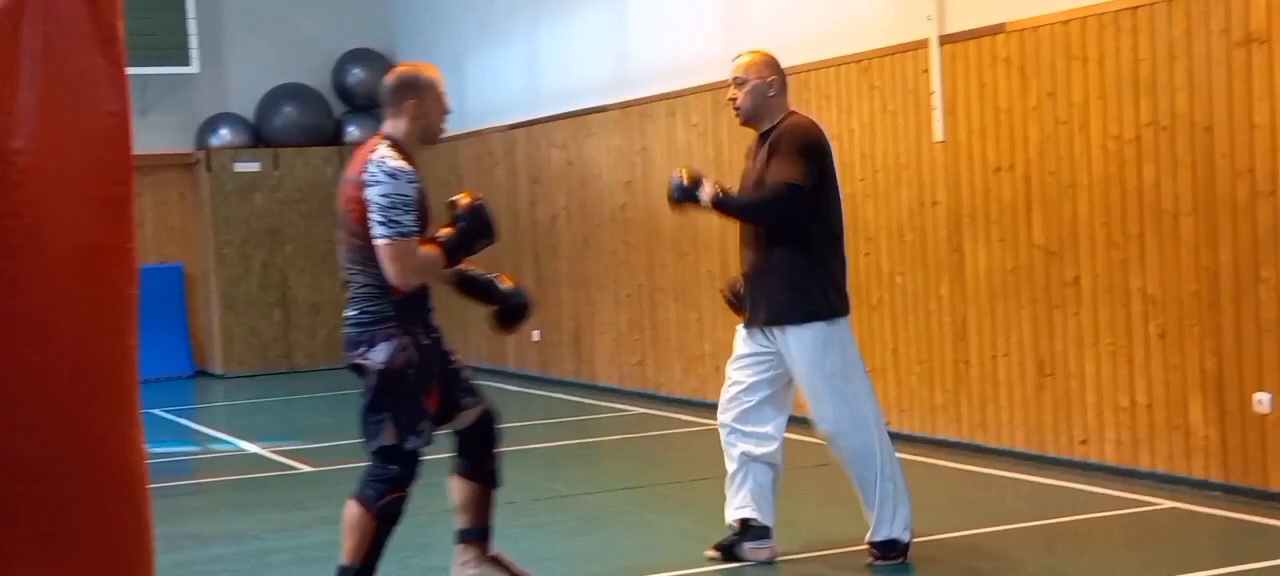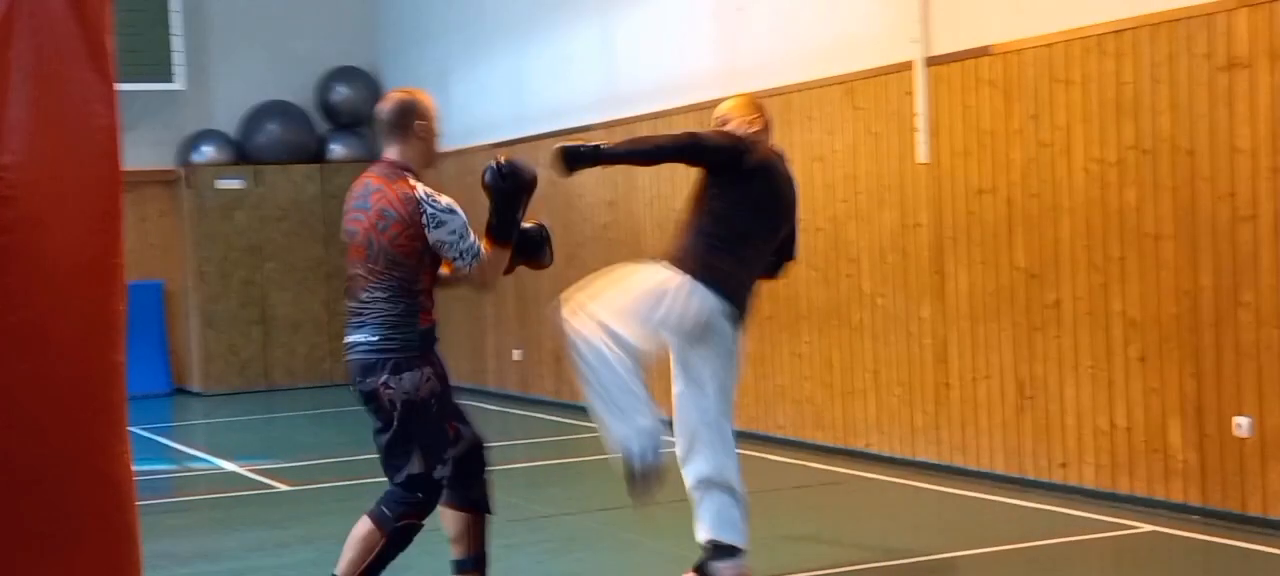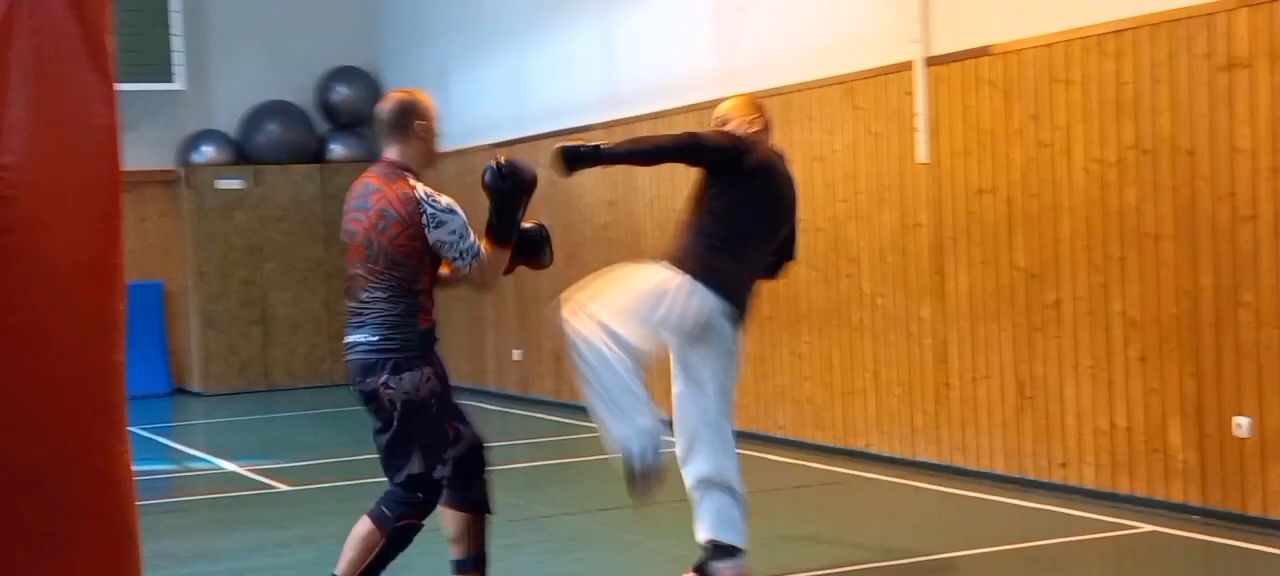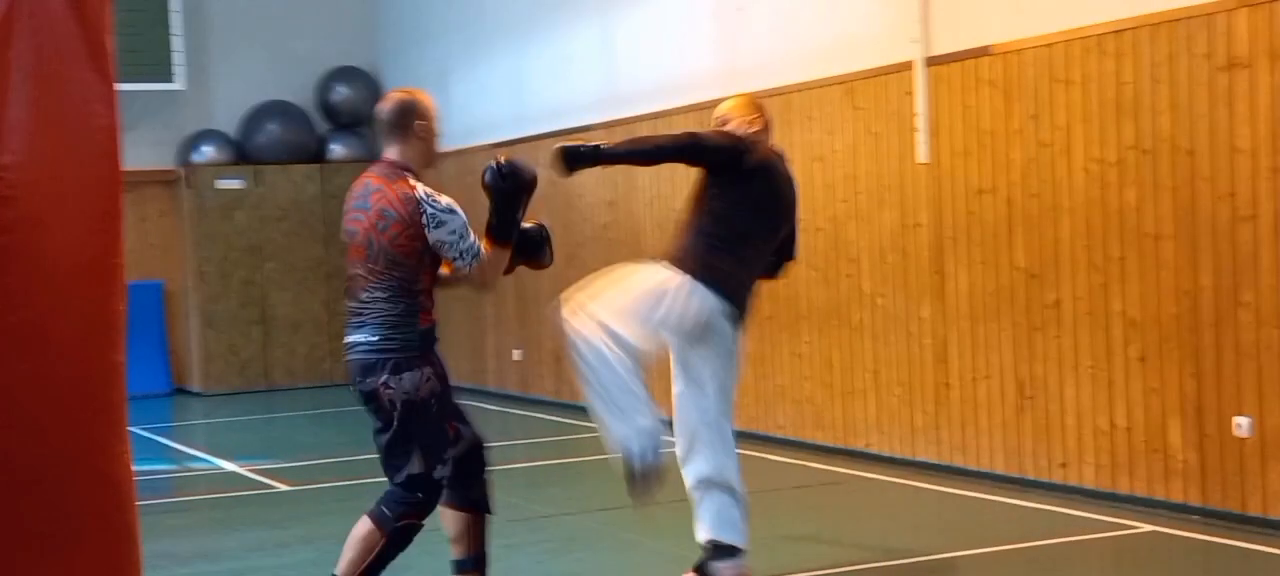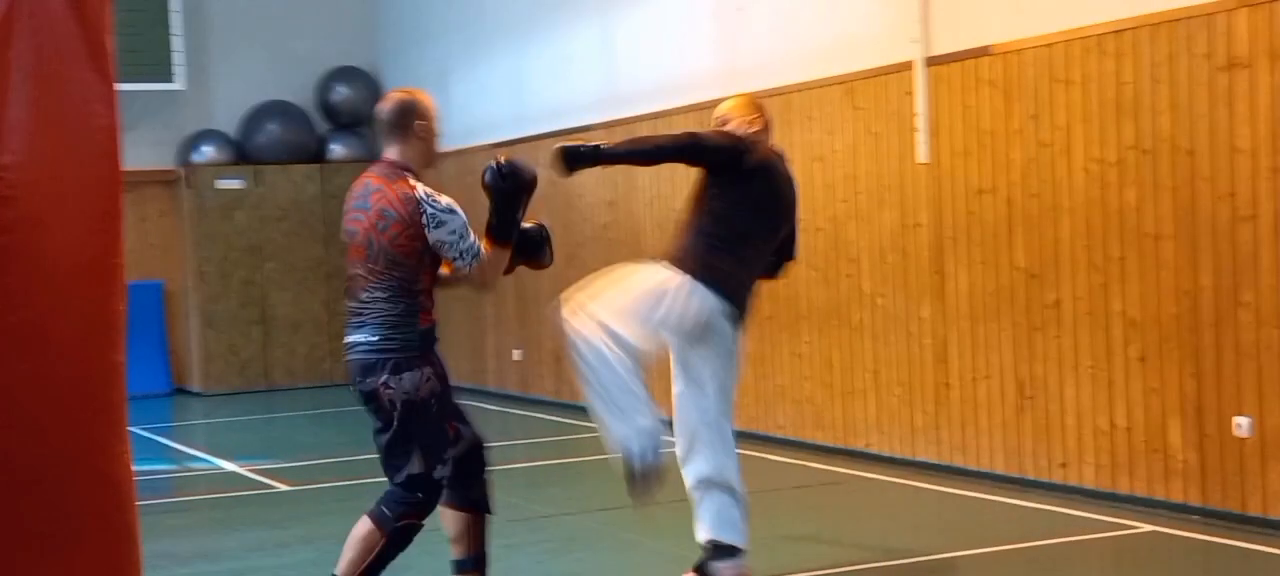
dt=0.3s
person 1, frame 1
left shoulder: (382, 161)
right shoulder: (390, 170)
right elbow: (403, 270)
left wrist: (473, 280)
right wrist: (460, 240)
left hip: (409, 330)
right hip: (387, 336)
left knee: (476, 424)
right knee: (394, 465)
person 1, frame 2
left shoulder: (364, 190)
right shoulder: (427, 204)
right elbow: (483, 275)
left wrist: (506, 250)
right wrist: (507, 213)
left hip: (373, 350)
right hip: (399, 360)
left knee: (464, 455)
right knee: (413, 490)
person 1, frame 3
left shoulder: (362, 190)
right shoulder: (429, 204)
right elbow: (483, 274)
left wrist: (505, 250)
right wrist: (507, 211)
left hip: (371, 350)
right hip: (400, 360)
left knee: (463, 456)
right knee: (415, 491)
person 1, frame 4
left shoulder: (362, 190)
right shoulder: (428, 205)
right elbow: (483, 275)
left wrist: (505, 251)
right wrist: (507, 212)
left hip: (370, 350)
right hip: (400, 360)
left knee: (462, 455)
right knee: (414, 490)
person 1, frame 5
left shoulder: (363, 190)
right shoulder: (429, 204)
right elbow: (483, 275)
left wrist: (504, 250)
right wrist: (507, 212)
left hip: (369, 350)
right hip: (401, 359)
left knee: (462, 457)
right knee: (414, 491)
person 2, frame 1
left shoulder: (798, 136)
right shoulder: (764, 144)
left elbow: (781, 206)
left wrist: (713, 196)
right wrist: (748, 278)
left hip: (807, 310)
right hip: (765, 312)
left knee: (847, 422)
right knee: (743, 417)
left ankle: (892, 532)
right ankle: (752, 528)
person 2, frame 2
left shoulder: (741, 154)
right shoulder: (780, 183)
left elbow: (670, 148)
right elbow: (773, 261)
left wrist: (592, 153)
left hip: (692, 289)
right hip: (723, 309)
left knee: (589, 315)
right knee: (706, 430)
left ankle: (639, 445)
person 2, frame 3
left shoulder: (741, 153)
right shoulder: (782, 184)
left elbow: (670, 147)
right elbow: (774, 261)
left wrist: (590, 153)
left hip: (691, 287)
right hip: (725, 309)
left knee: (588, 315)
right knee: (706, 430)
left ankle: (640, 445)
person 2, frame 4
left shoulder: (740, 153)
right shoulder: (781, 184)
left elbow: (671, 147)
right elbow: (776, 260)
left wrist: (591, 153)
left hip: (690, 287)
right hip: (724, 309)
left knee: (587, 313)
right knee: (706, 429)
left ankle: (640, 445)
person 2, frame 5
left shoulder: (738, 153)
right shoulder: (782, 184)
left elbow: (670, 147)
right elbow: (775, 260)
left wrist: (591, 153)
left hip: (689, 287)
right hip: (725, 308)
left knee: (588, 315)
right knee: (706, 427)
left ankle: (640, 445)
